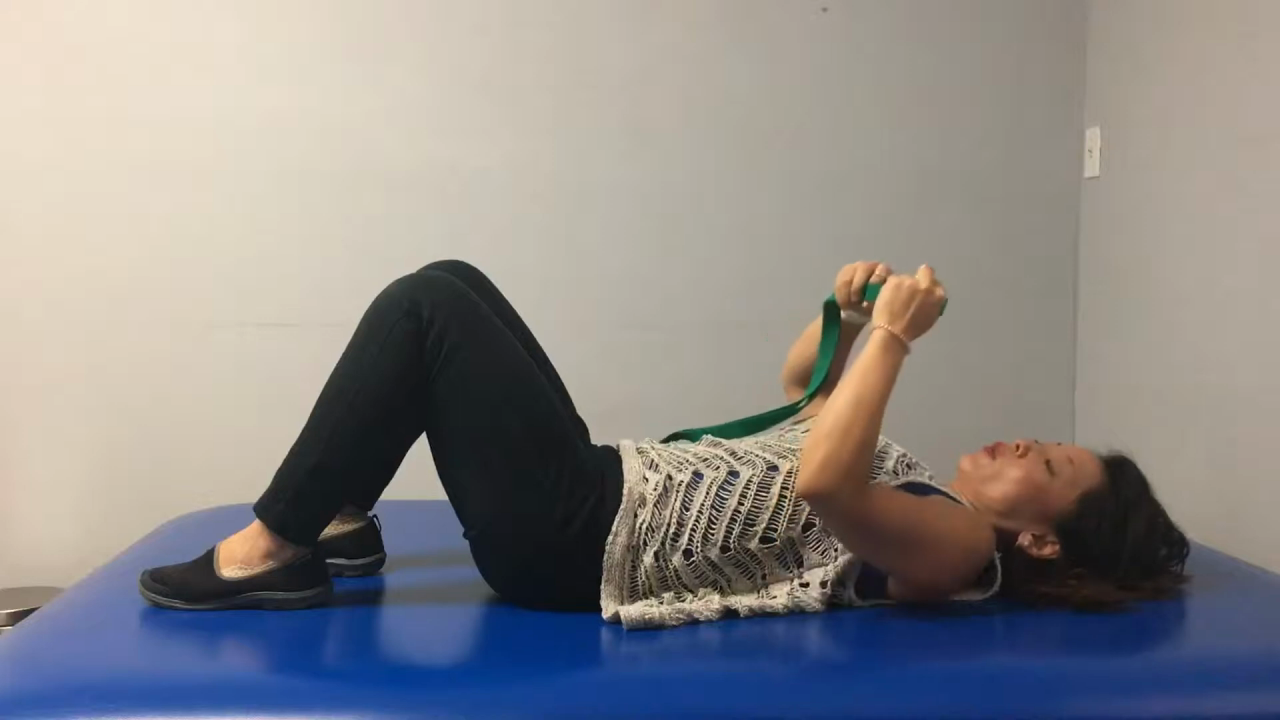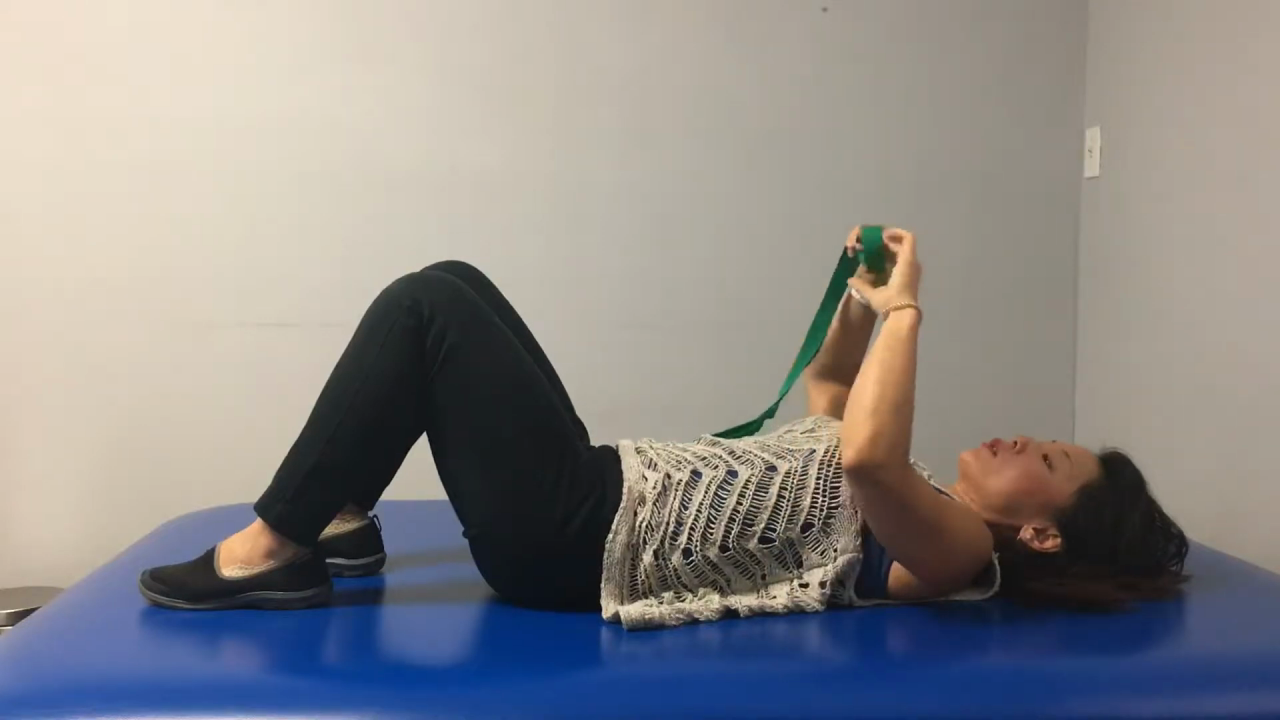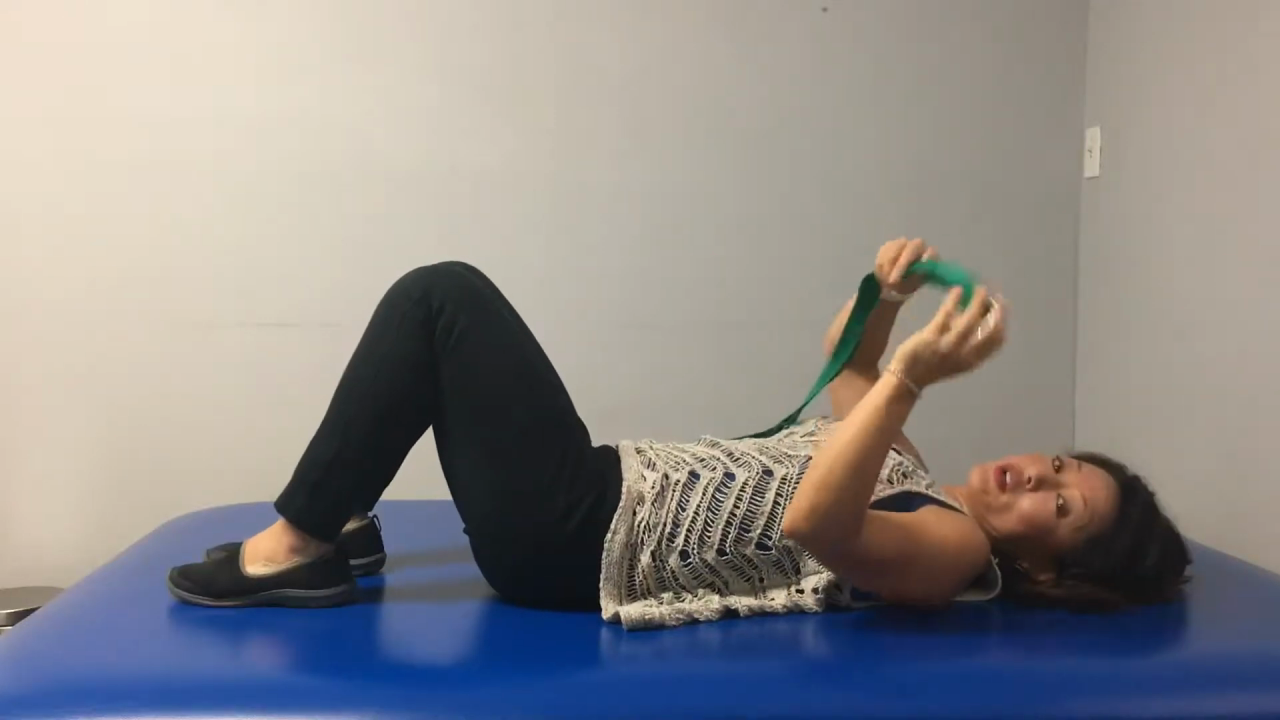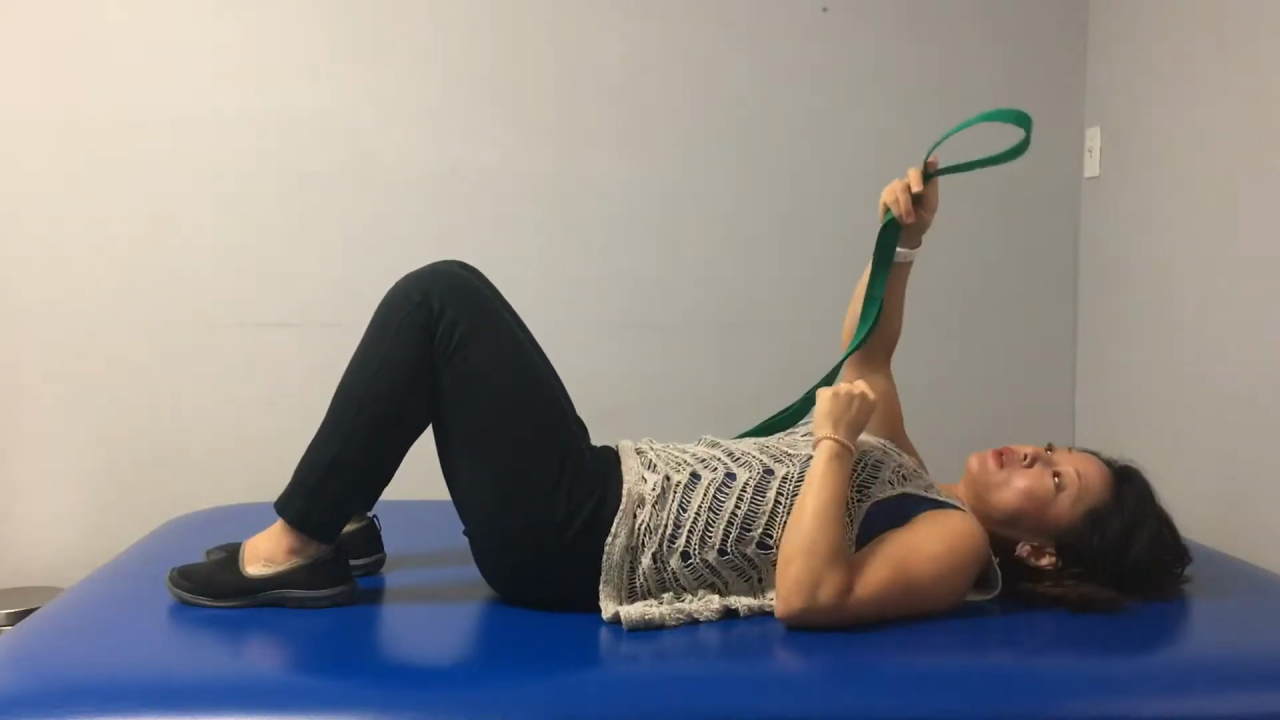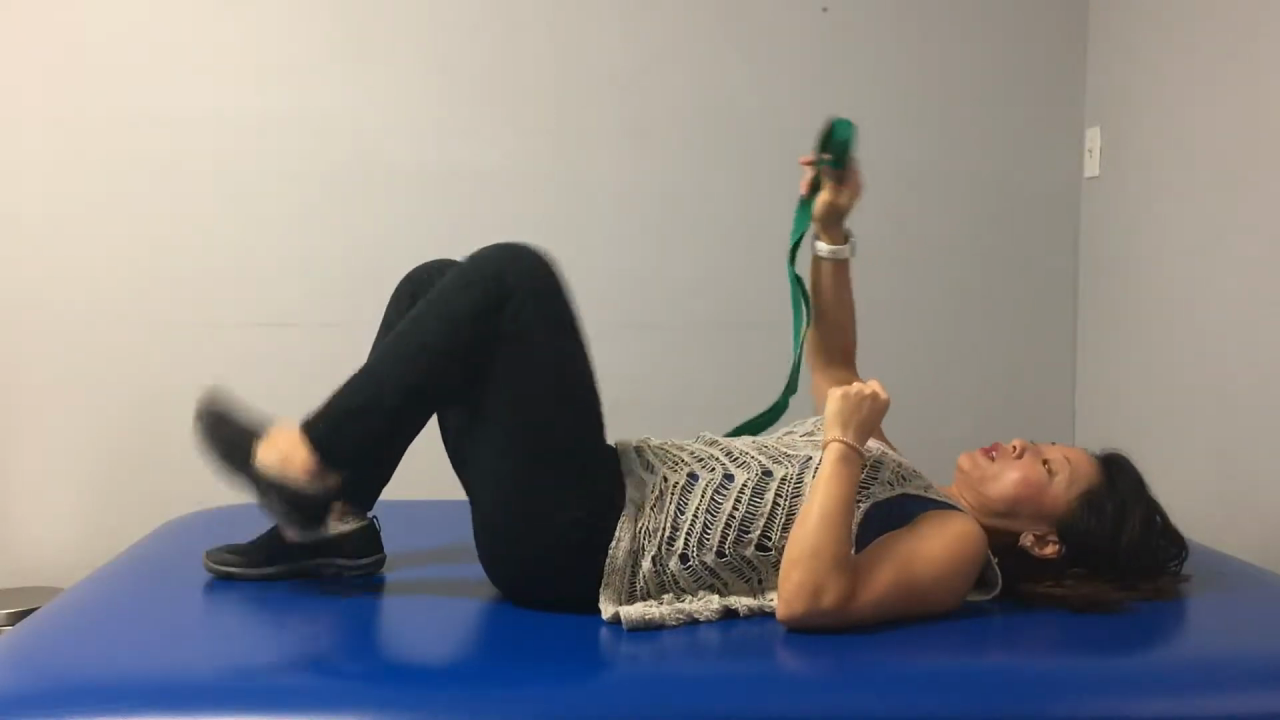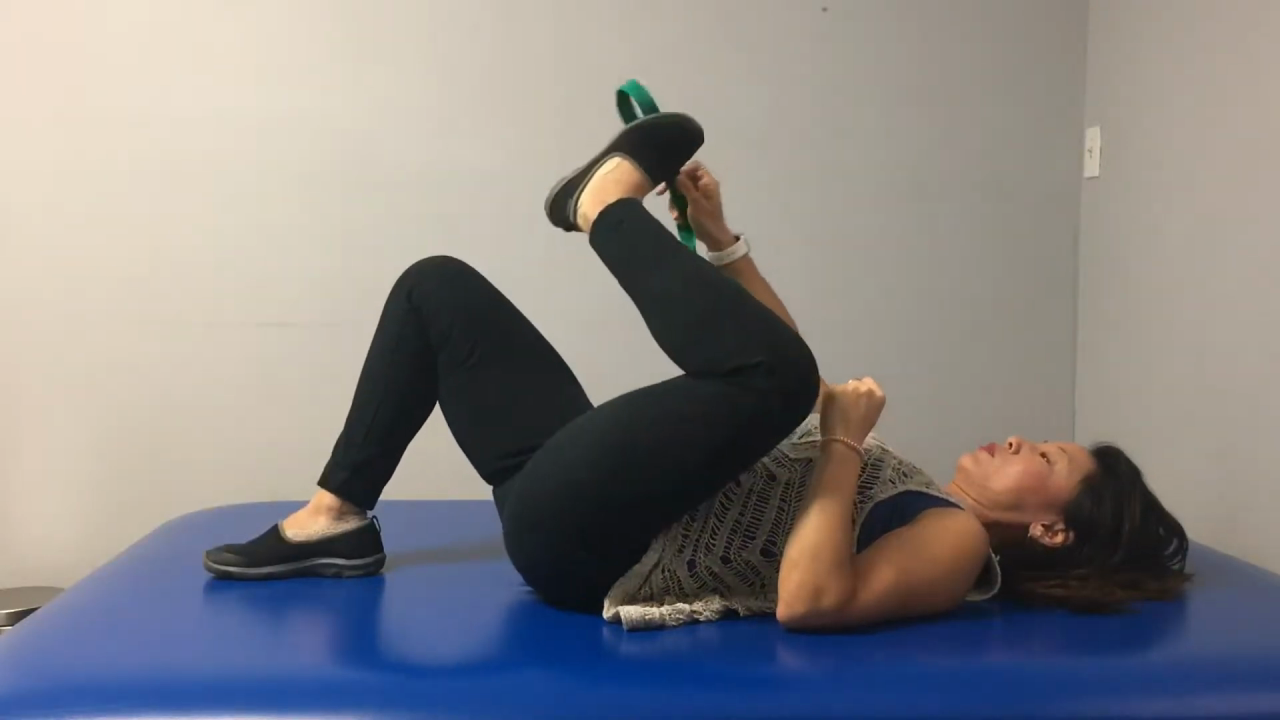
dt=0.7s
person 1, frame 1
left shoulder: (957, 548)
right shoulder: (929, 494)
left elbow: (819, 482)
right elbow: (801, 388)
left wrist: (891, 337)
right wrist: (843, 312)
left hip: (575, 547)
right hip: (605, 483)
left knee: (424, 311)
right knee: (450, 283)
left ankle: (274, 548)
right ankle: (338, 523)
person 1, frame 2
left shoulder: (955, 549)
right shoulder: (928, 501)
left elbow: (866, 455)
right elbow: (830, 383)
left wrist: (907, 311)
right wrist: (866, 292)
left hip: (577, 543)
right hip: (601, 493)
left knee: (425, 308)
right knee: (452, 286)
left ankle: (274, 548)
right ankle: (339, 522)
person 1, frame 3
left shoulder: (955, 549)
right shoulder: (912, 479)
left elbow: (809, 522)
right elbow: (843, 367)
left wrist: (915, 374)
right wrist: (888, 294)
left hip: (573, 543)
right hip: (604, 489)
left knee: (441, 298)
right knee: (448, 294)
left ankle: (299, 544)
right ankle: (335, 526)
person 1, frame 4
left shoulder: (956, 545)
right shoulder: (911, 482)
left elbow: (806, 597)
right elbow: (866, 361)
left wrist: (834, 441)
right wrist: (903, 241)
left hip: (575, 546)
right hip: (601, 496)
left knee: (444, 295)
right knee: (445, 298)
left ankle: (299, 547)
right ankle: (333, 527)
person 1, frame 5
left shoulder: (954, 546)
right shoulder: (907, 488)
left elbow: (806, 598)
right elbow: (833, 363)
left wrist: (844, 444)
right wrist: (830, 234)
left hip: (572, 548)
right hip: (602, 494)
left knee: (511, 276)
right knee: (437, 283)
left ankle: (307, 459)
right ankle: (337, 516)
person 1, frame 6
left shoulder: (957, 544)
right shoulder: (912, 491)
left elbow: (807, 601)
right elbow: (790, 374)
left wrist: (844, 446)
right wrist: (717, 238)
left hip: (577, 541)
right hip: (568, 496)
left knee: (776, 374)
right knee: (437, 287)
left ankle: (607, 209)
right ankle: (335, 520)
